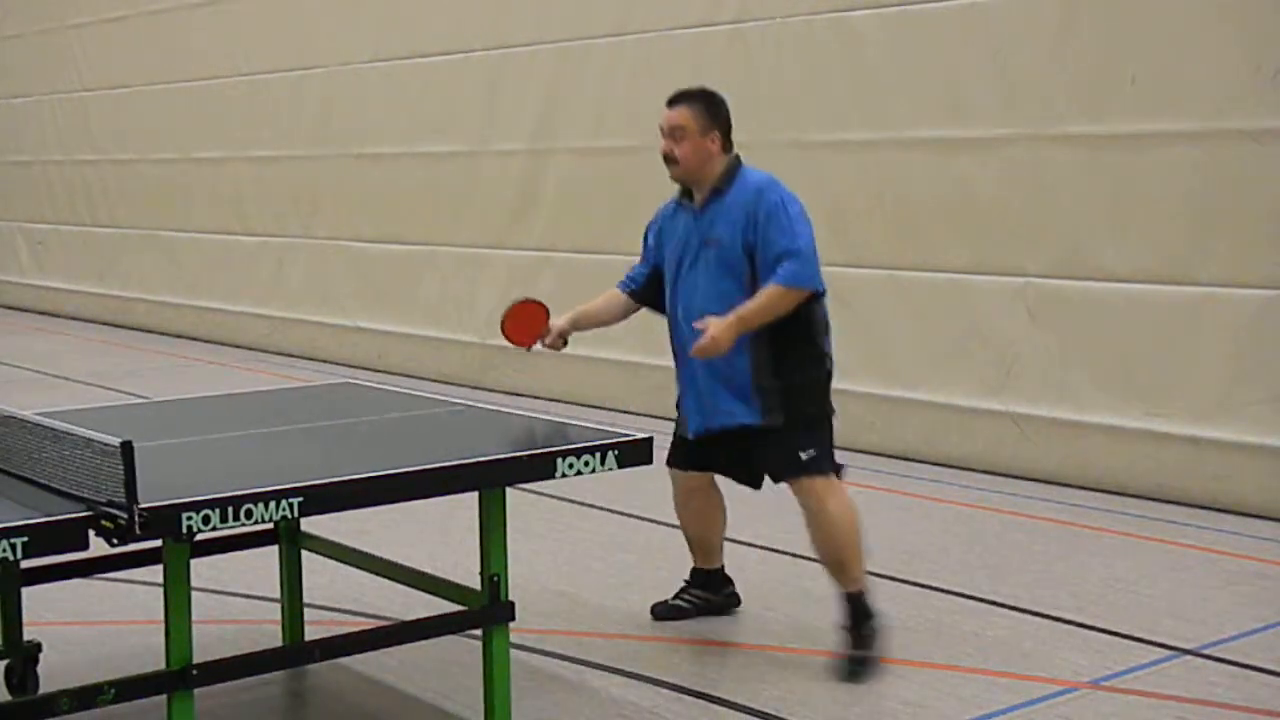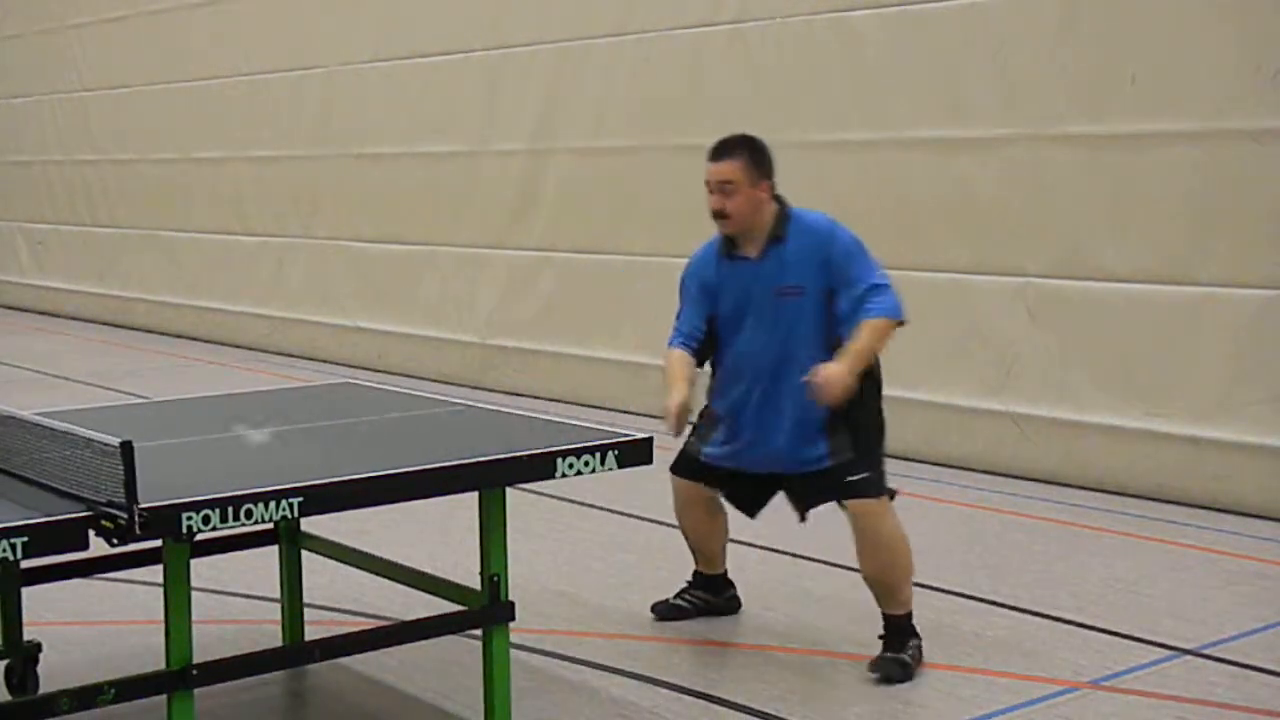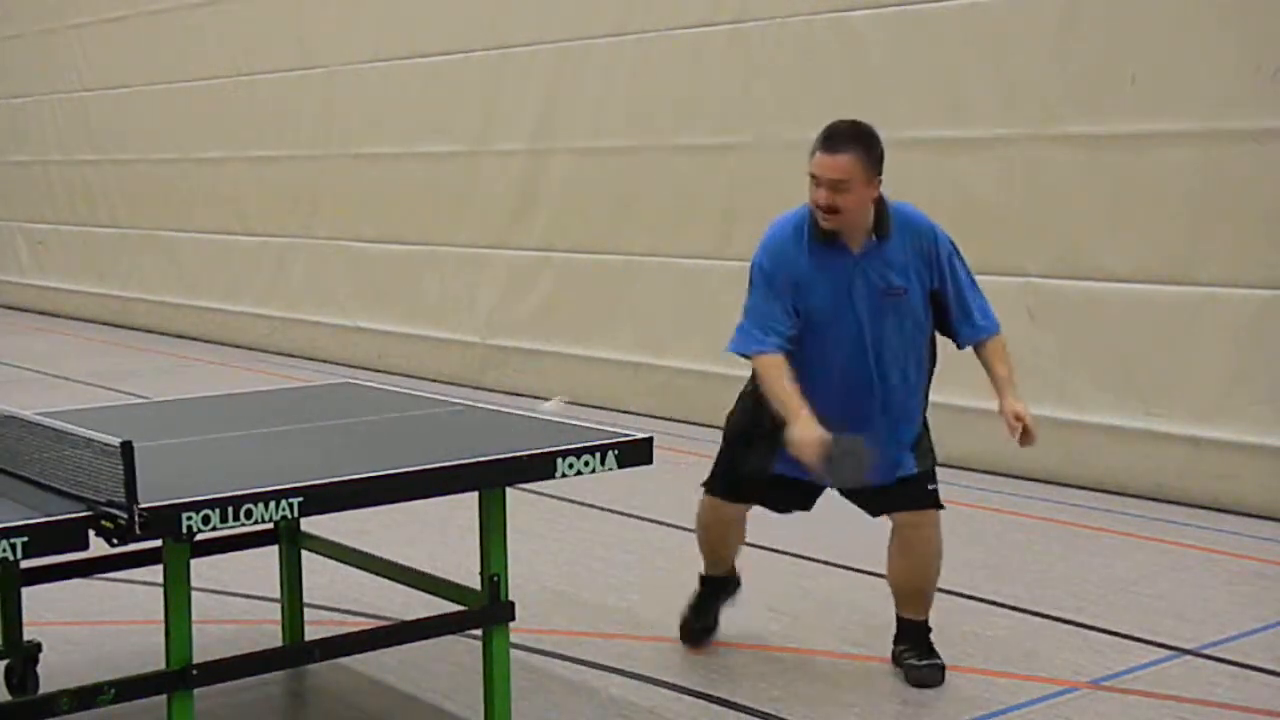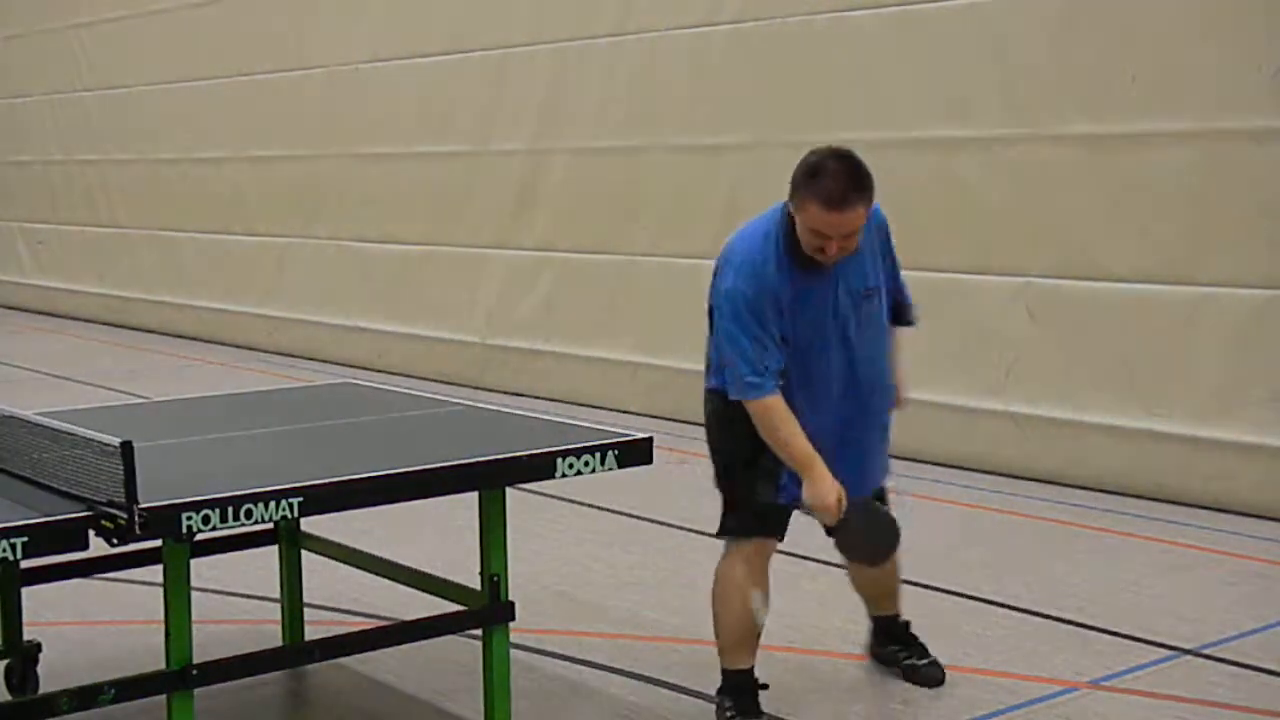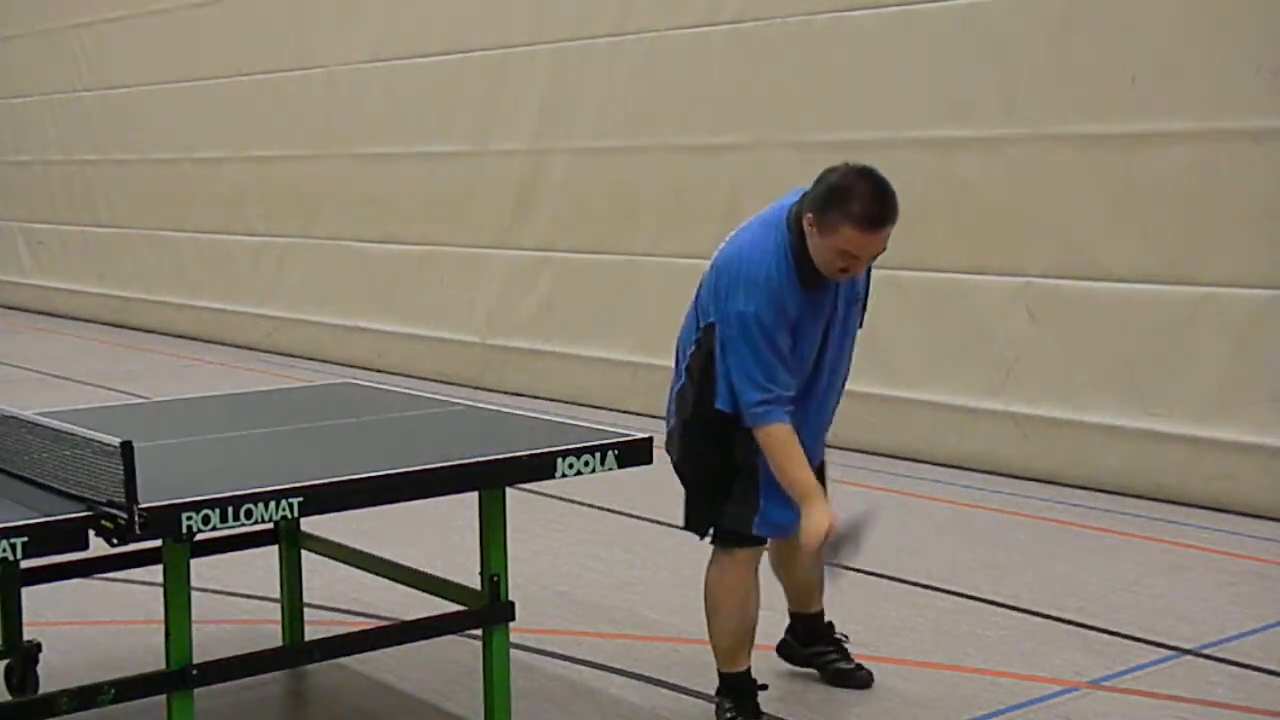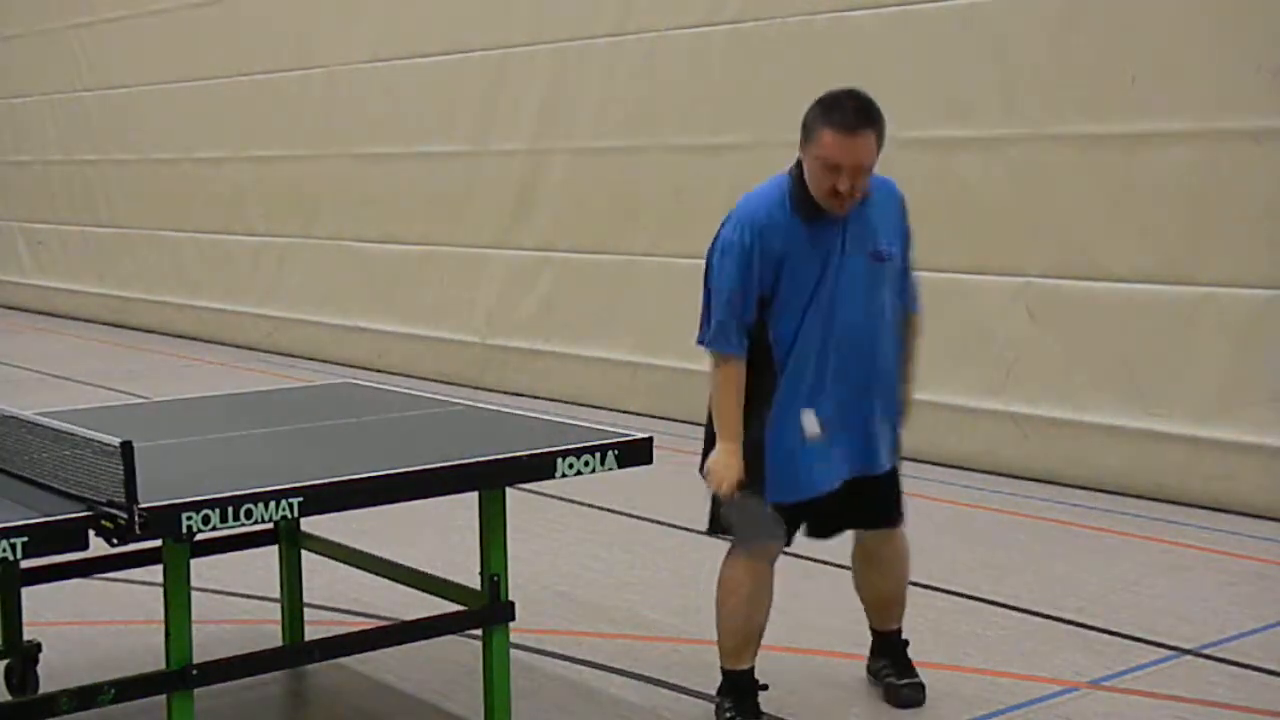
dt=0.4s
person 1, frame 1
left shoulder: (763, 196)
right shoulder: (670, 218)
left elbow: (798, 275)
right elbow: (635, 290)
left wrist: (734, 324)
right wrist: (572, 321)
left hip: (780, 375)
right hip: (709, 381)
left knee: (815, 482)
right knee: (688, 472)
left ankle: (860, 616)
right ankle: (711, 583)
person 1, frame 2
left shoulder: (824, 238)
right shoulder: (706, 264)
left elbow: (880, 309)
right elbow: (688, 340)
left wrist: (847, 366)
right wrist: (678, 388)
left hip: (828, 412)
right hip: (741, 413)
left knee: (869, 506)
right knee: (690, 481)
left ankle: (902, 632)
right ankle: (713, 585)
person 1, frame 3
left shoulder: (921, 237)
right shoulder: (782, 243)
left elbow: (976, 319)
right elbow: (764, 345)
left wrist: (1006, 392)
right wrist: (799, 421)
left hip: (891, 415)
right hip: (793, 416)
left knee: (919, 515)
right knee: (722, 502)
left ankle: (912, 635)
right ankle: (716, 583)
person 1, frame 4
left shoulder: (874, 230)
right shoulder: (748, 266)
left elbow: (891, 307)
right elbow: (756, 389)
left wrist: (888, 376)
right wrist: (812, 471)
left hip: (849, 419)
right hip: (759, 421)
right knee: (750, 541)
left ankle: (891, 633)
person 1, frame 5
left shoulder: (846, 237)
right shoulder: (755, 276)
right elbow: (764, 411)
right wrist: (814, 498)
left hip: (797, 405)
right hip: (728, 414)
left knee: (797, 521)
right knee: (739, 543)
left ankle: (808, 633)
person 1, frame 6
left shoulder: (889, 204)
right shoulder: (753, 224)
left elbow: (903, 306)
right elbow: (727, 346)
left wrist: (902, 384)
right wrist: (727, 443)
left hip: (866, 415)
right hip: (775, 421)
left knee: (883, 533)
right knee: (756, 544)
left ankle: (889, 652)
